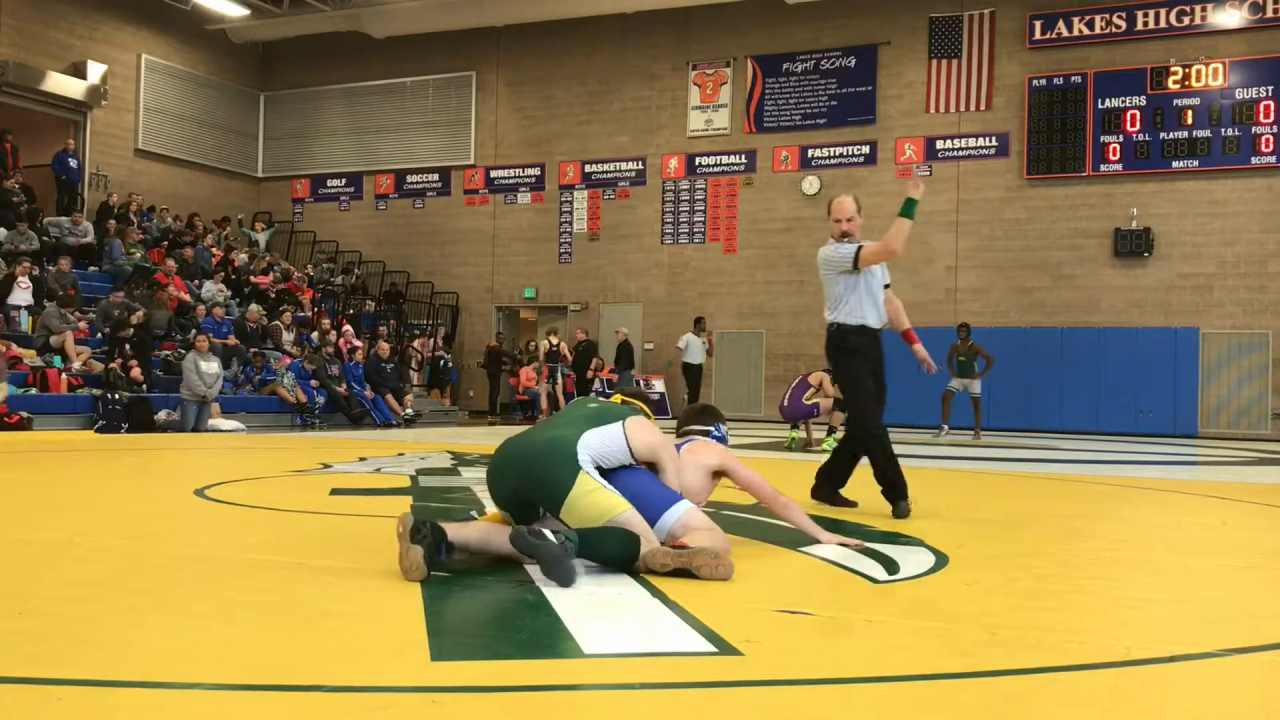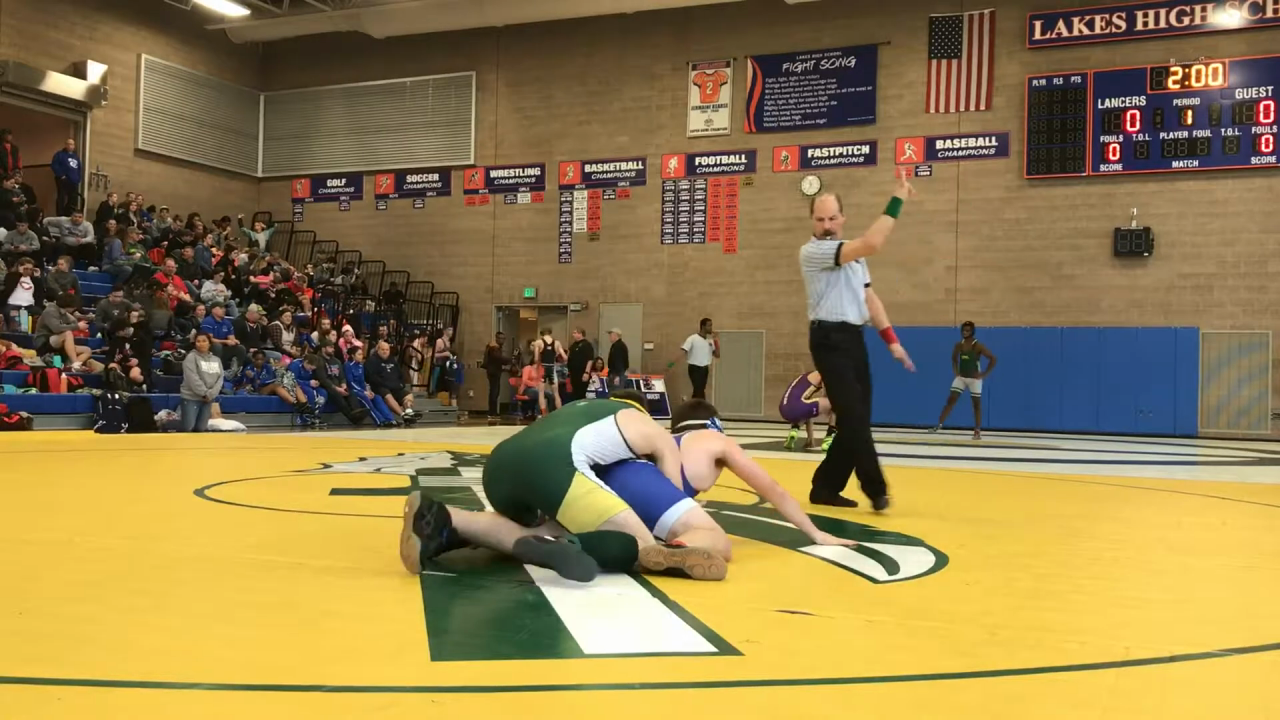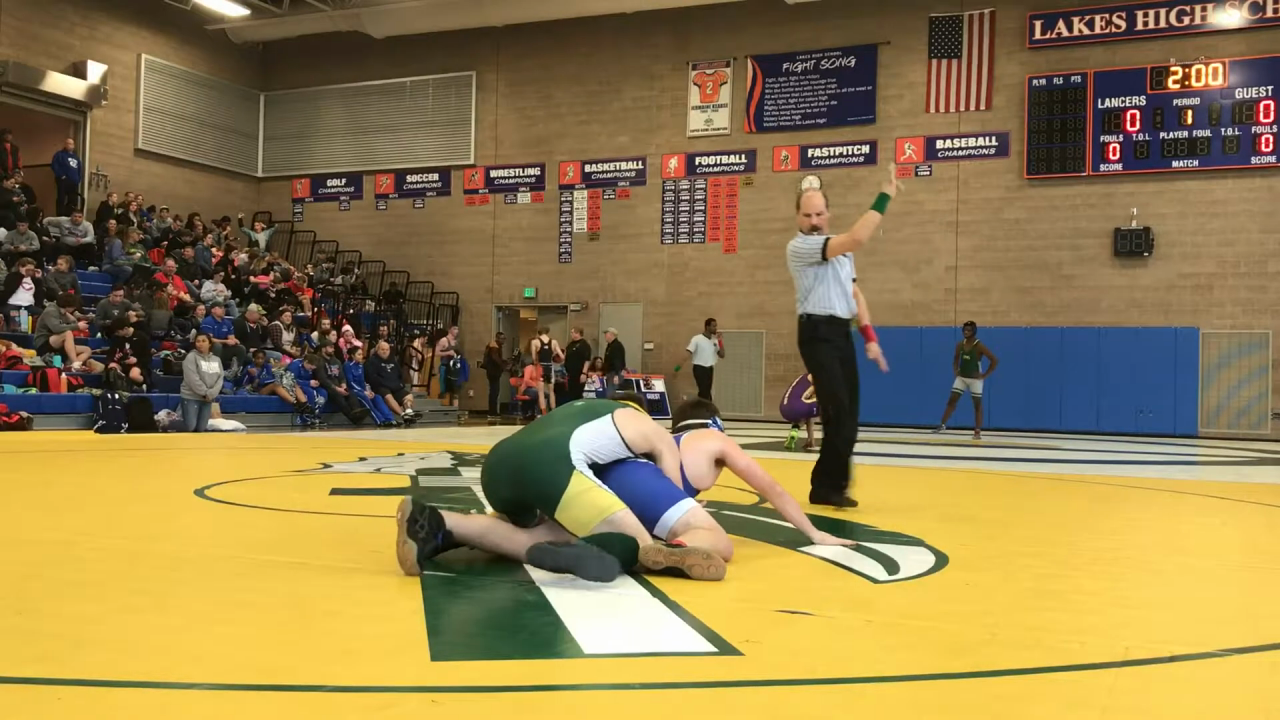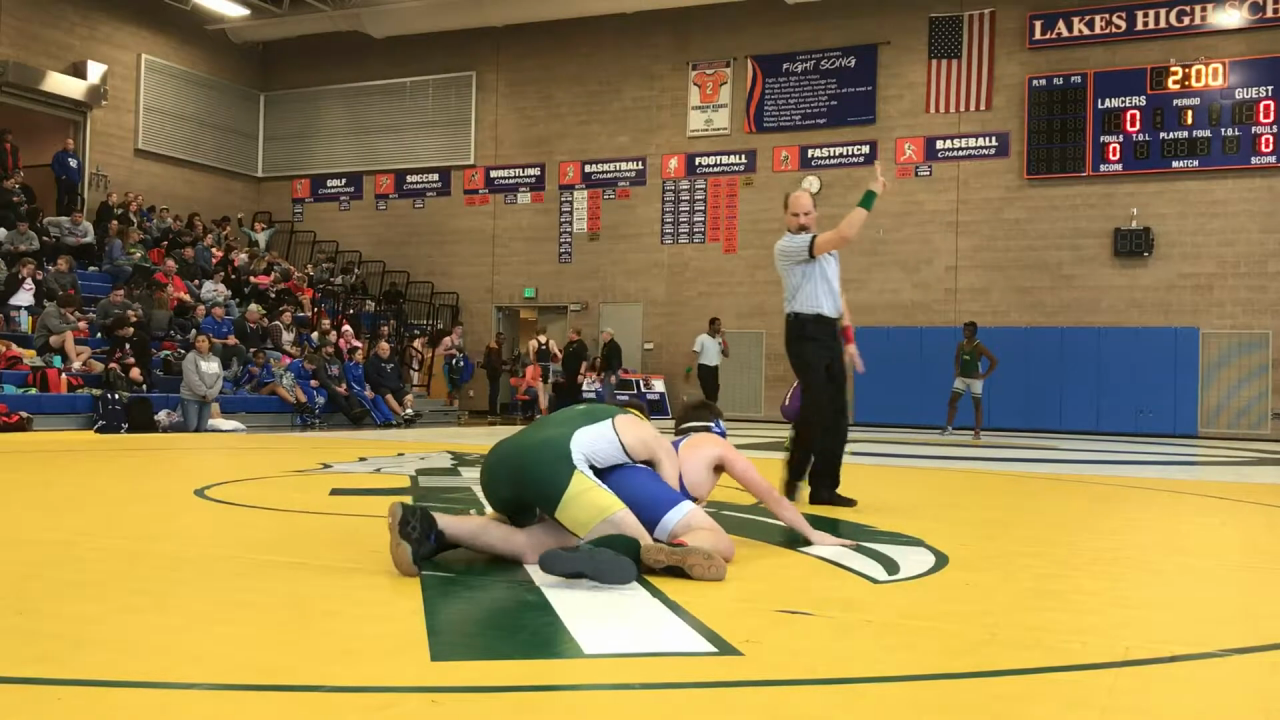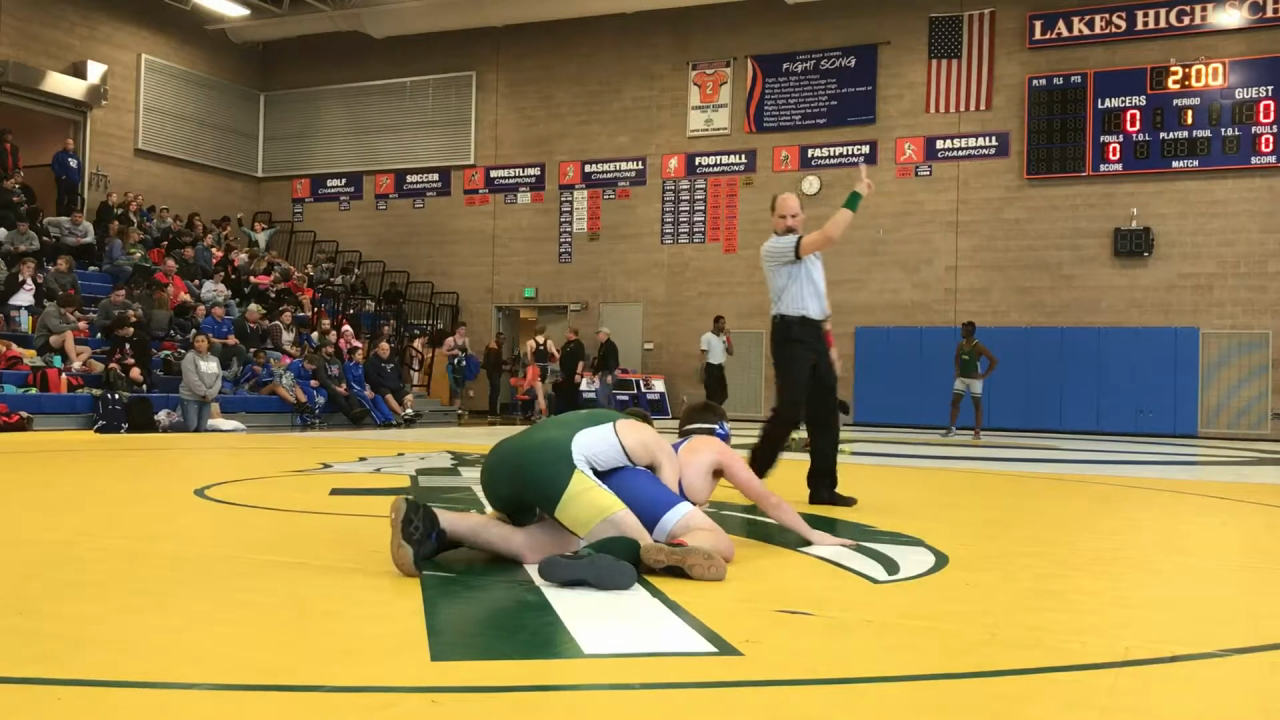
dt=0.1s
person 1, frame 1
left shoulder: (872, 253)
right shoulder: (829, 255)
left elbow: (888, 299)
right elbow: (891, 248)
left wrist: (913, 341)
right wrist: (911, 200)
left hip: (871, 342)
right hip: (846, 343)
left knee: (865, 424)
right knee: (869, 422)
left ankle: (827, 484)
right ankle: (896, 494)
person 1, frame 2
left shoulder: (855, 253)
right shoulder: (812, 252)
left elbow: (868, 297)
right elbow: (872, 243)
left wrist: (891, 339)
right wrist: (897, 199)
left hip: (854, 340)
right hip: (830, 340)
left knee: (854, 419)
right knee: (855, 417)
left ankle: (825, 487)
right ankle: (875, 488)
person 1, frame 3
left shoulder: (840, 249)
right shoulder: (799, 248)
left elbow: (851, 295)
right elbow: (858, 238)
left wrist: (870, 337)
right wrist: (886, 195)
left hip: (843, 334)
right hip: (817, 334)
left knee: (847, 413)
right knee: (838, 408)
left ankle: (829, 486)
right ankle: (826, 483)
person 1, frame 4
left shoulder: (826, 248)
right shoulder: (786, 247)
right elbow: (844, 234)
left wrist: (848, 339)
right wrist: (872, 192)
left hip: (829, 332)
right hip: (804, 332)
left knee: (836, 414)
right knee: (816, 408)
left ankle: (824, 486)
right ankle: (794, 477)
person 1, frame 5
left shoulder: (810, 251)
right shoulder: (773, 249)
right elbow: (829, 235)
left wrist: (829, 342)
right wrist: (857, 194)
left hip: (815, 335)
right hip: (790, 335)
left knee: (825, 415)
right knee: (790, 410)
left ankle: (823, 488)
right ankle: (752, 474)
person 2, frame 1
left shoulder: (586, 404)
right shoulder: (658, 441)
left hip: (504, 460)
right hip: (558, 465)
right knee: (647, 552)
left ankle: (439, 536)
right ankle: (554, 541)
person 2, frame 2
left shoulder: (581, 406)
right shoulder: (654, 431)
left hip: (499, 462)
right hip: (553, 466)
right knee: (644, 552)
left ankle: (441, 522)
person 2, frame 3
left shoulder: (580, 407)
right shoulder: (652, 431)
left hip: (498, 463)
right hip: (550, 464)
right knee: (639, 552)
left ankle: (437, 526)
person 2, frame 4
left shoulder: (584, 412)
right shoulder: (655, 440)
left hip: (498, 461)
right hip: (549, 466)
right knee: (637, 552)
left ankle: (430, 528)
person 2, frame 5
left shoulder: (588, 419)
right shoulder: (657, 444)
left hip: (498, 461)
right hip: (552, 465)
right knee: (640, 551)
left ankle: (432, 524)
right ankle: (586, 559)
person 3, frame 1
right shoulder: (717, 451)
right elbow: (774, 498)
right wrist: (821, 534)
left hip: (611, 478)
right hip: (636, 487)
right knee: (715, 543)
person 3, frame 2
right shoulder: (717, 440)
right elbow: (772, 490)
right wrist: (816, 533)
left hip: (608, 475)
right hip: (641, 483)
right knee: (716, 543)
person 3, frame 3
right shoulder: (717, 440)
right elbow: (771, 489)
right wrist: (814, 533)
left hip: (610, 473)
right hip: (641, 483)
right knee: (718, 544)
person 3, frame 4
left shoulder: (670, 447)
right shoulder: (717, 444)
right elbow: (769, 495)
right wrist: (813, 534)
left hip: (608, 478)
right hip: (638, 486)
right knee: (721, 545)
person 3, frame 5
left shoulder: (672, 450)
right shoulder: (717, 449)
right elbow: (768, 500)
right wrist: (812, 535)
left hip: (609, 480)
right hip: (637, 488)
right knee: (720, 545)
